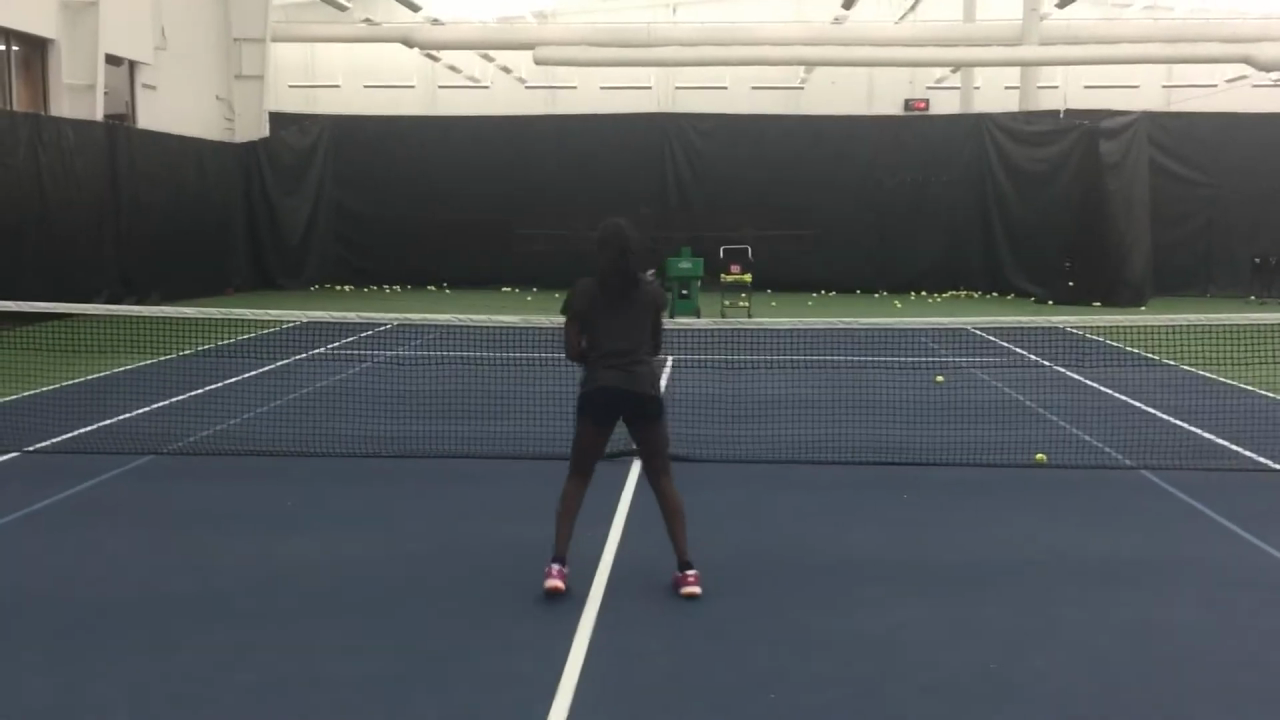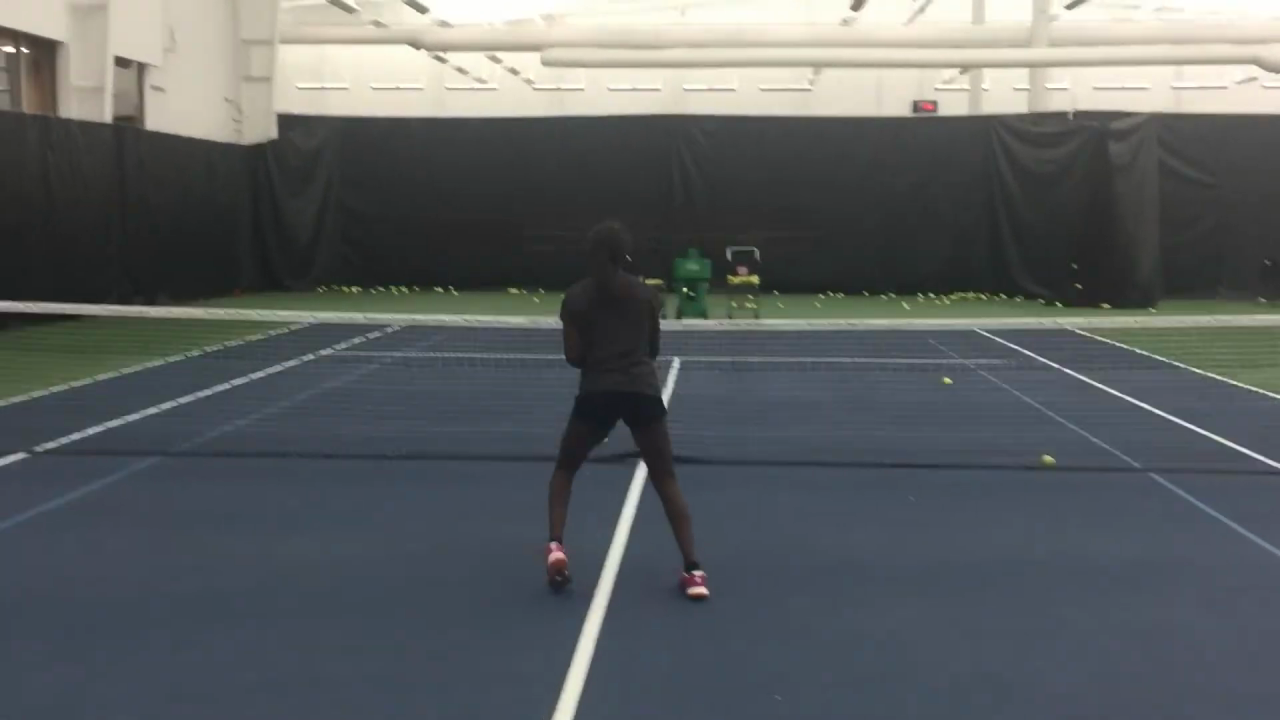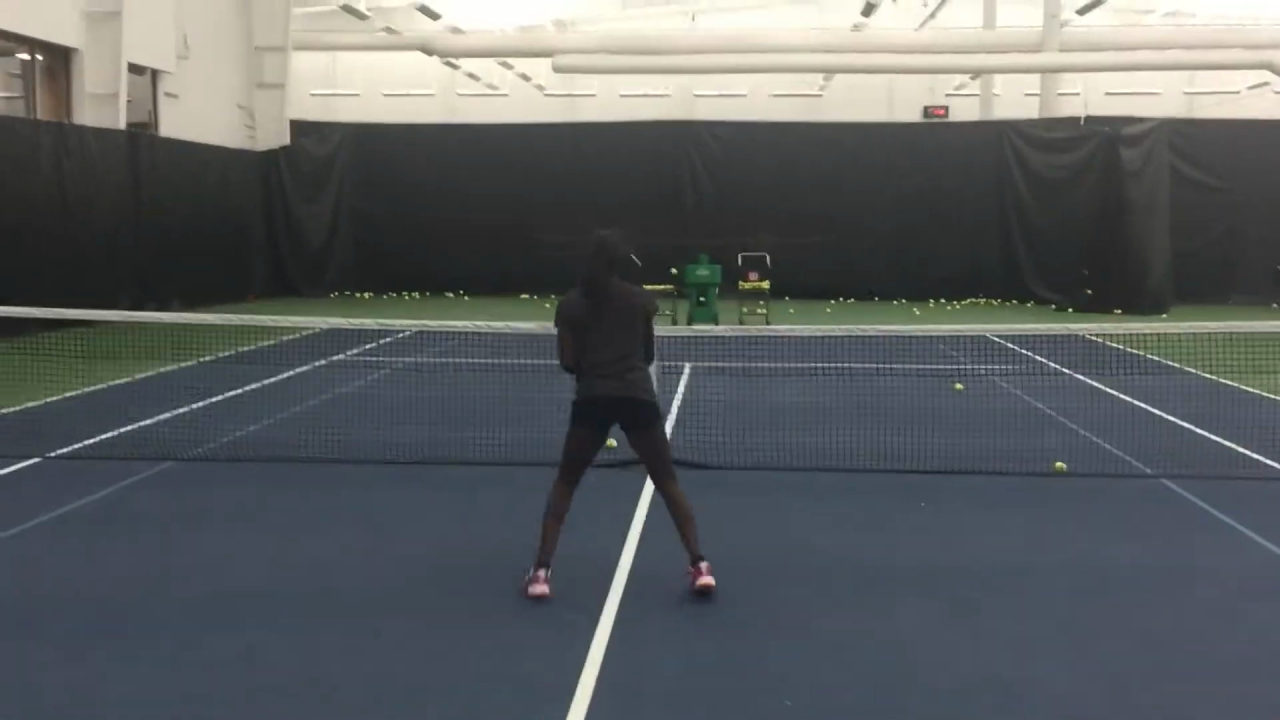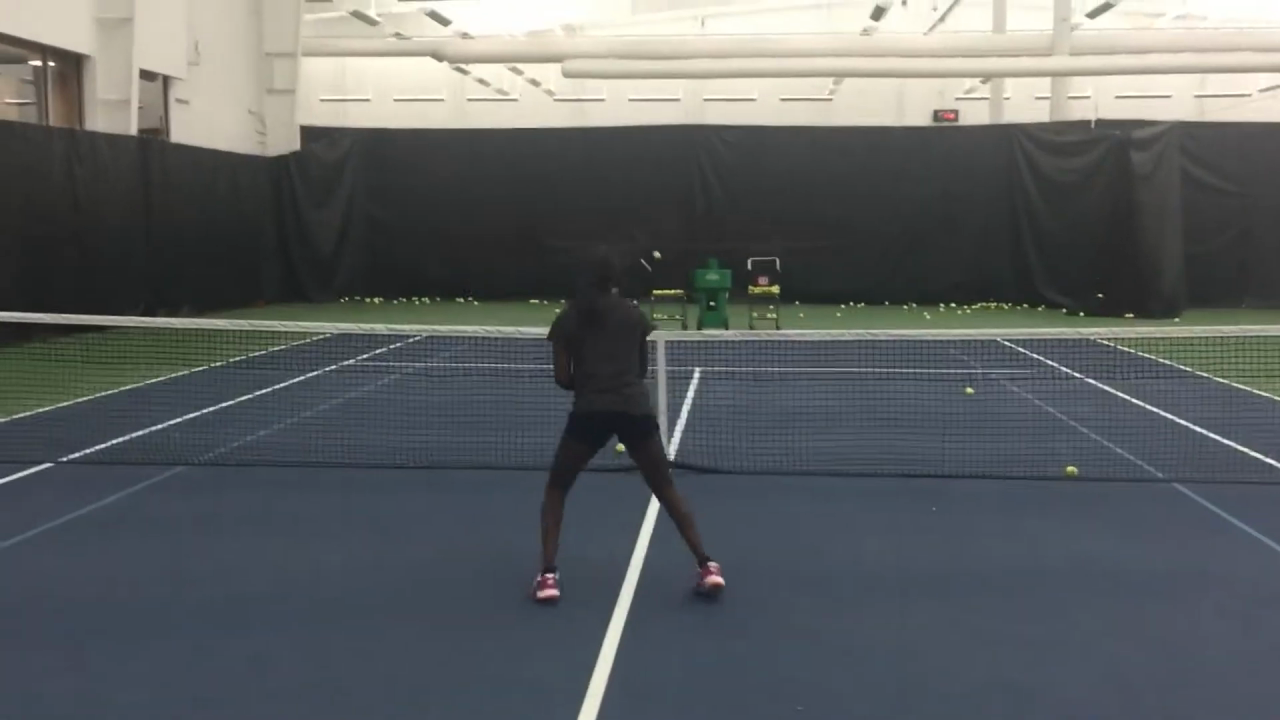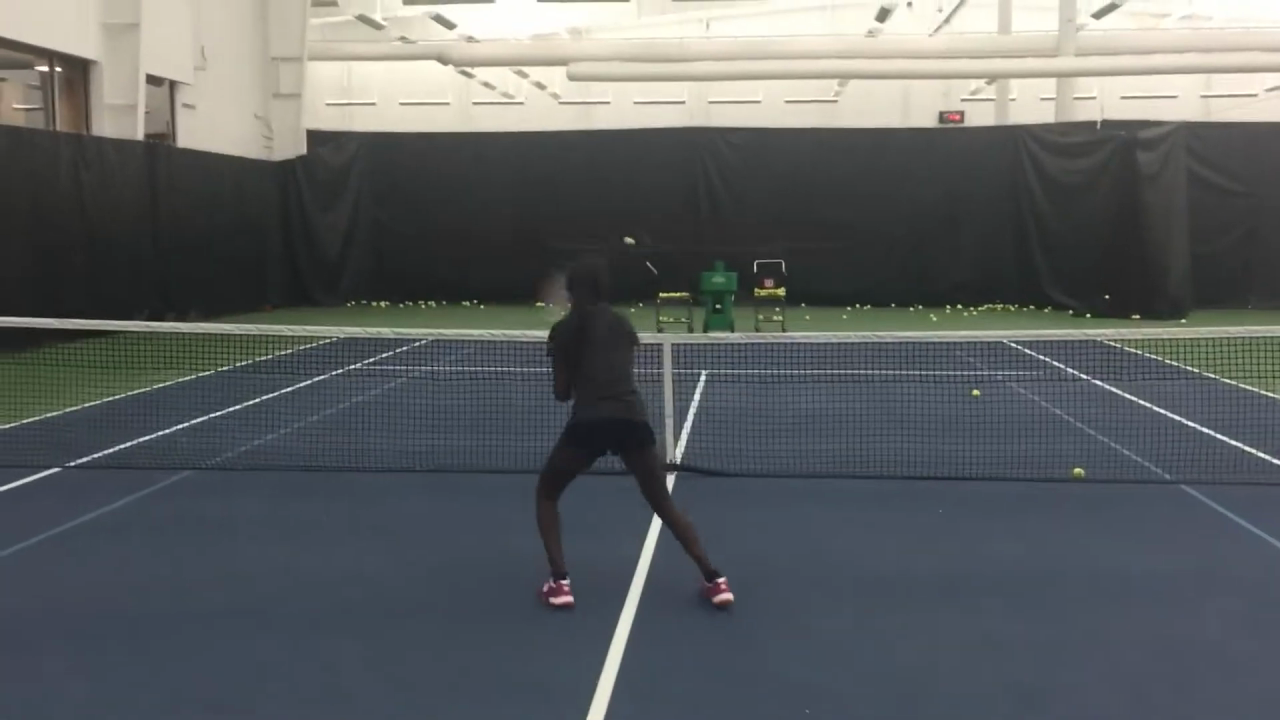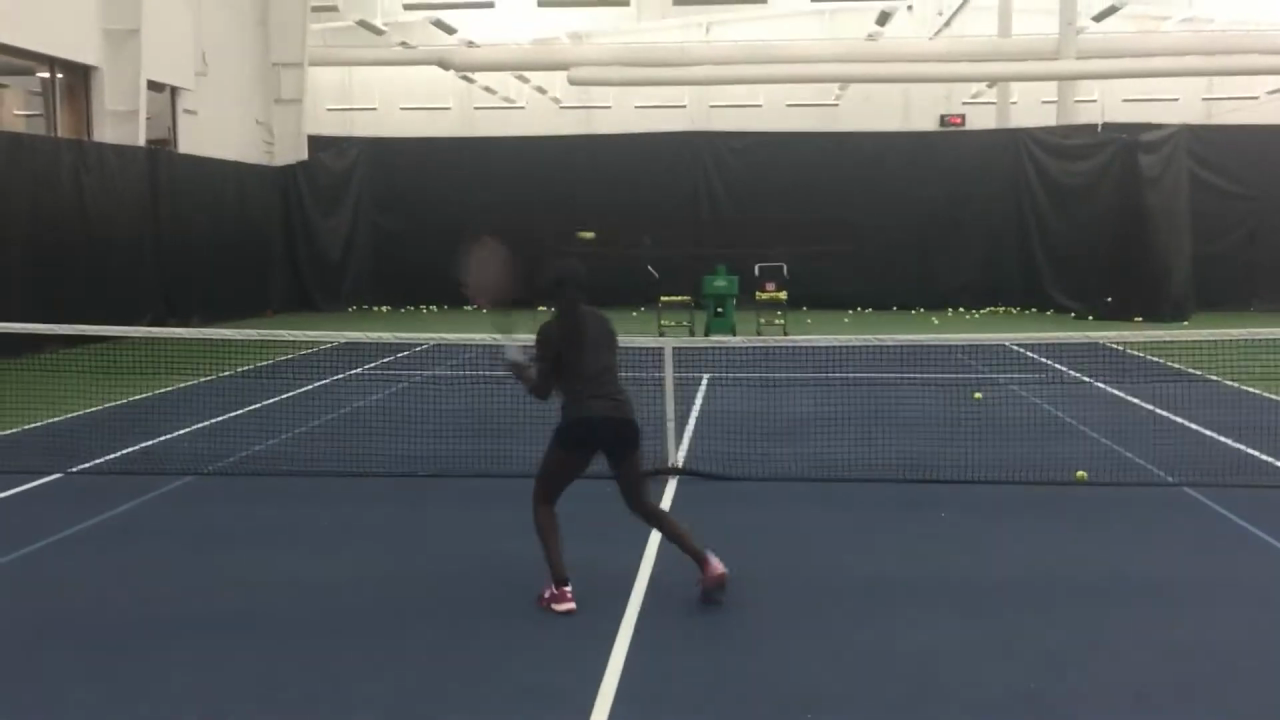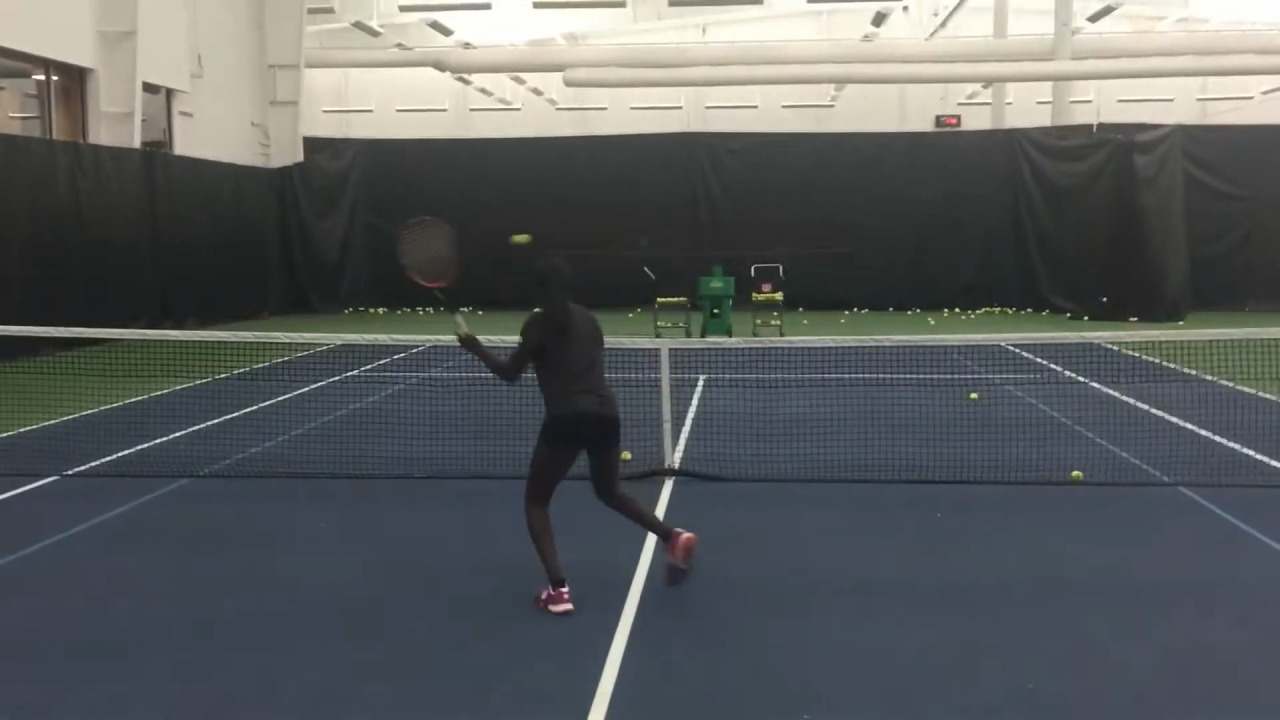
dt=0.1s
person 1, frame 1
left shoulder: (581, 293)
right shoulder: (651, 290)
left elbow: (573, 351)
right elbow: (656, 347)
left hip: (599, 391)
right hip: (643, 390)
left knee: (577, 479)
right knee: (661, 479)
left ankle: (557, 567)
right ankle: (687, 571)
person 1, frame 2
left shoulder: (577, 296)
right shoulder: (646, 293)
left elbow: (573, 355)
right elbow: (653, 349)
left hip: (597, 393)
right hip: (642, 391)
left knee: (564, 470)
right knee: (666, 481)
left ankle: (556, 545)
right ankle: (693, 572)
person 1, frame 3
left shoulder: (571, 303)
right shoulder: (640, 299)
left elbow: (567, 361)
right elbow: (648, 355)
left hip: (593, 399)
right hip: (638, 397)
left knee: (566, 484)
right knee: (668, 484)
left ankle: (541, 570)
right ankle: (699, 565)
person 1, frame 4
left shoulder: (567, 319)
right shoulder: (634, 315)
left elbow: (563, 379)
left hip: (589, 412)
right hip: (635, 409)
left knee: (556, 489)
right knee: (666, 492)
left ankle: (549, 575)
right ankle: (707, 566)
person 1, frame 5
left shoulder: (563, 330)
right shoulder: (622, 323)
left elbow: (562, 392)
left hip: (589, 422)
right hip: (632, 418)
left knee: (546, 493)
right knee: (663, 505)
left ankle: (560, 582)
right ankle: (715, 580)
person 1, frame 6
left shoulder: (552, 330)
right shoulder: (601, 322)
left elbow: (540, 390)
left wrist: (522, 371)
left hip: (580, 421)
right hip: (621, 417)
left knee: (544, 500)
right knee: (641, 504)
left ankle: (561, 588)
right ankle: (705, 562)
person 1, frame 7
left shoulder: (538, 324)
right shoulder: (588, 319)
left elbow: (510, 374)
left wrist: (476, 349)
left hip: (566, 420)
right hip: (605, 414)
left knee: (535, 503)
right knee: (609, 493)
left ankle: (558, 590)
right ankle: (673, 536)
